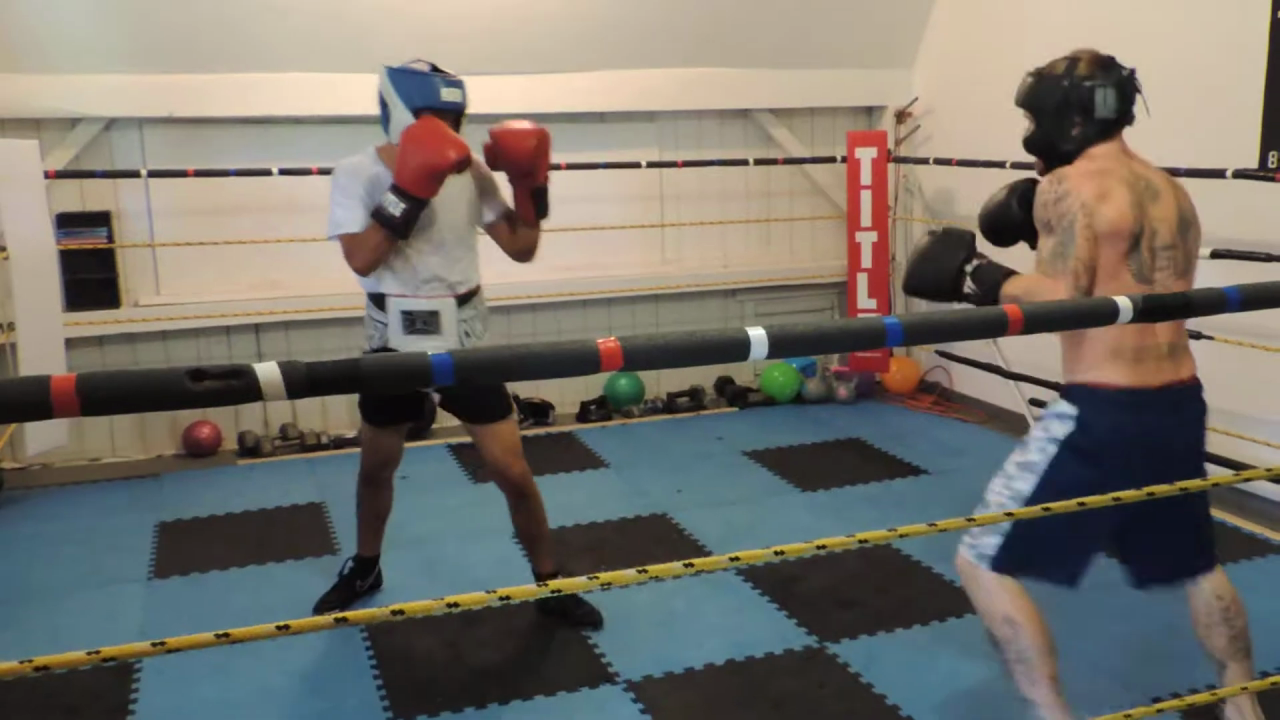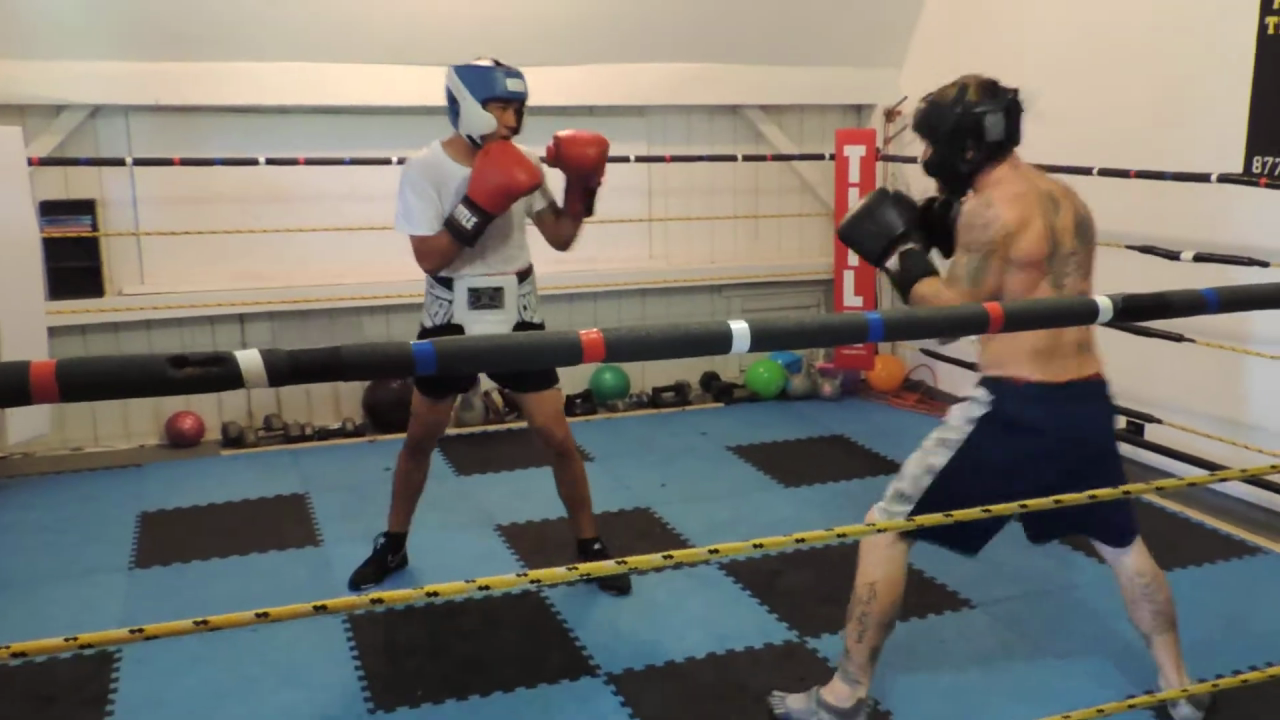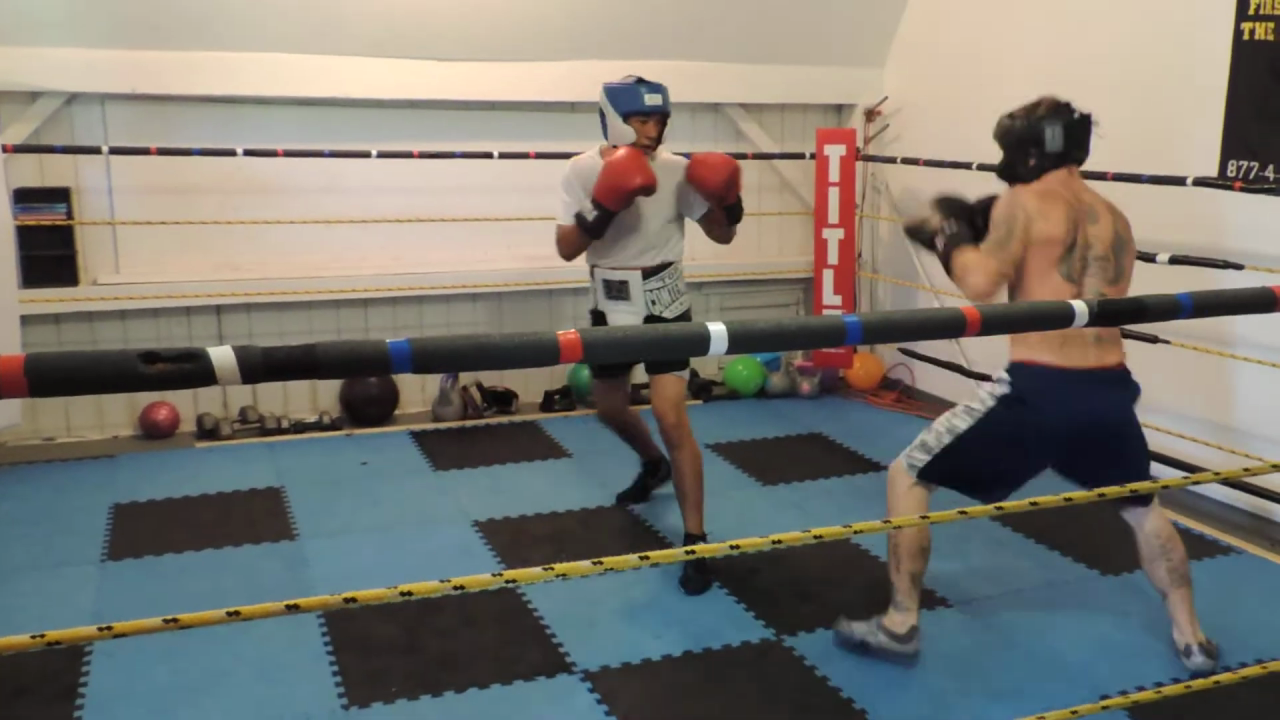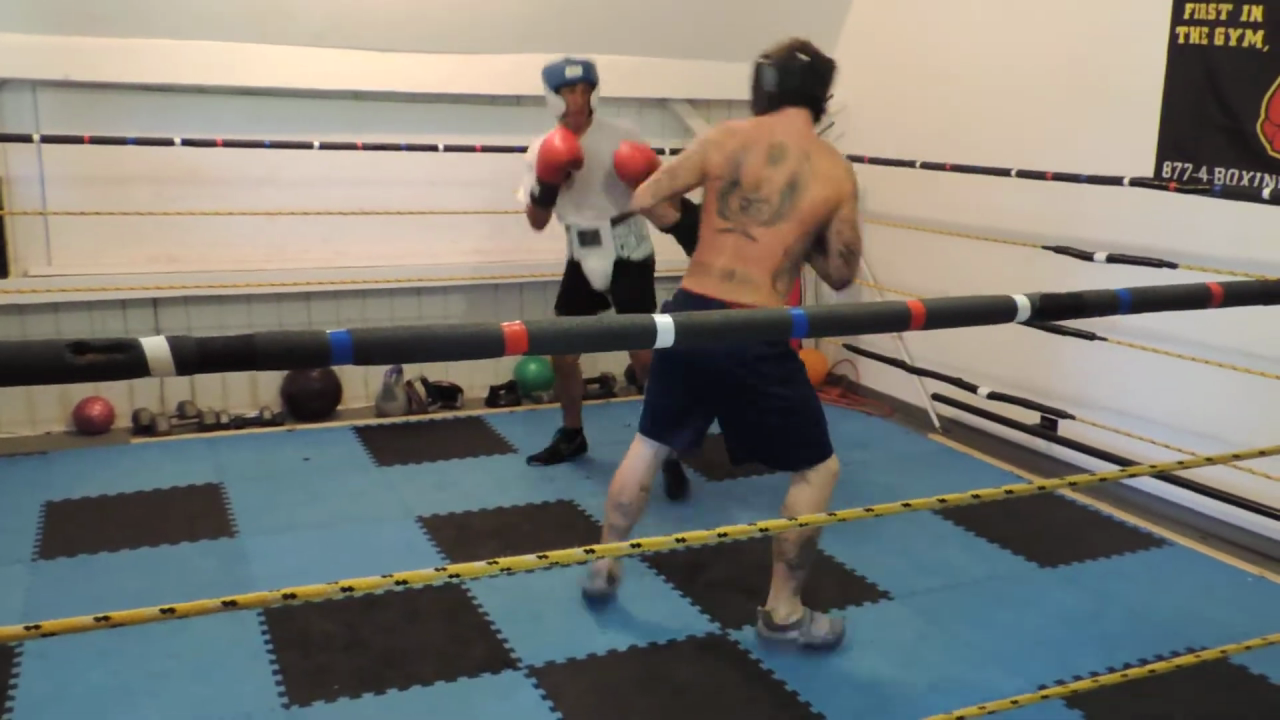
dt=1s
person 1, frame 1
left shoulder: (1071, 185)
right shoulder: (1174, 194)
left elbow: (1056, 301)
left wrist: (975, 277)
left hip: (1102, 415)
right hip: (1176, 405)
left knee: (982, 563)
right knee: (1196, 567)
person 1, frame 2
left shoulder: (992, 206)
right shoulder: (1067, 199)
left elbow: (954, 307)
left wrist: (898, 253)
right wrist: (951, 234)
left hip: (1013, 408)
right hip: (1084, 401)
left knee: (885, 529)
right knee: (1121, 543)
person 1, frame 3
left shoulder: (1023, 202)
right shoulder: (1115, 221)
left elbow: (980, 284)
left wrist: (948, 236)
left hip: (1037, 389)
right hip: (1107, 391)
left knee: (906, 476)
right knee: (1144, 510)
left ankle: (902, 622)
right ankle: (1190, 638)
person 1, frame 4
left shoulder: (725, 136)
right shoulder: (836, 172)
left elbow: (643, 201)
right elbow: (841, 276)
left hip: (689, 316)
right hip: (755, 338)
left knee: (649, 446)
right knee: (818, 470)
left ankle: (603, 567)
right ankle: (783, 611)
person 2, frame 1
left shoulder: (469, 172)
right shoulder: (355, 174)
left elbow: (522, 248)
right elbow: (361, 259)
left wrist: (530, 181)
right wrist: (409, 190)
left hip: (465, 338)
right hip: (395, 341)
left knee: (511, 472)
right knee: (376, 468)
left ankle: (550, 583)
right ankle: (364, 569)
person 2, frame 2
left shoulder: (517, 162)
right shoulder: (423, 169)
left elbow: (560, 239)
right elbow: (429, 258)
left wrist: (582, 187)
right wrist: (479, 205)
left hip: (517, 315)
right hip: (452, 318)
left knee: (557, 439)
right knee: (421, 440)
left ankle: (590, 546)
right ankle: (393, 544)
person 2, frame 3
left shoulder: (677, 171)
right shoulder: (582, 171)
left elbow: (723, 235)
right elbow: (566, 248)
left wrist: (728, 198)
right wrist: (603, 205)
left hip: (663, 304)
right hip: (608, 304)
left knee: (672, 420)
right knee: (611, 410)
left ankle: (695, 541)
right ankle: (654, 465)
person 2, frame 4
left shoulder: (619, 135)
right shoulder: (541, 151)
right elbow: (537, 222)
right wrist: (546, 185)
left hip: (629, 255)
right hip: (584, 260)
left knee: (644, 357)
right knee: (562, 355)
left ankle: (670, 453)
right ankle: (571, 436)
